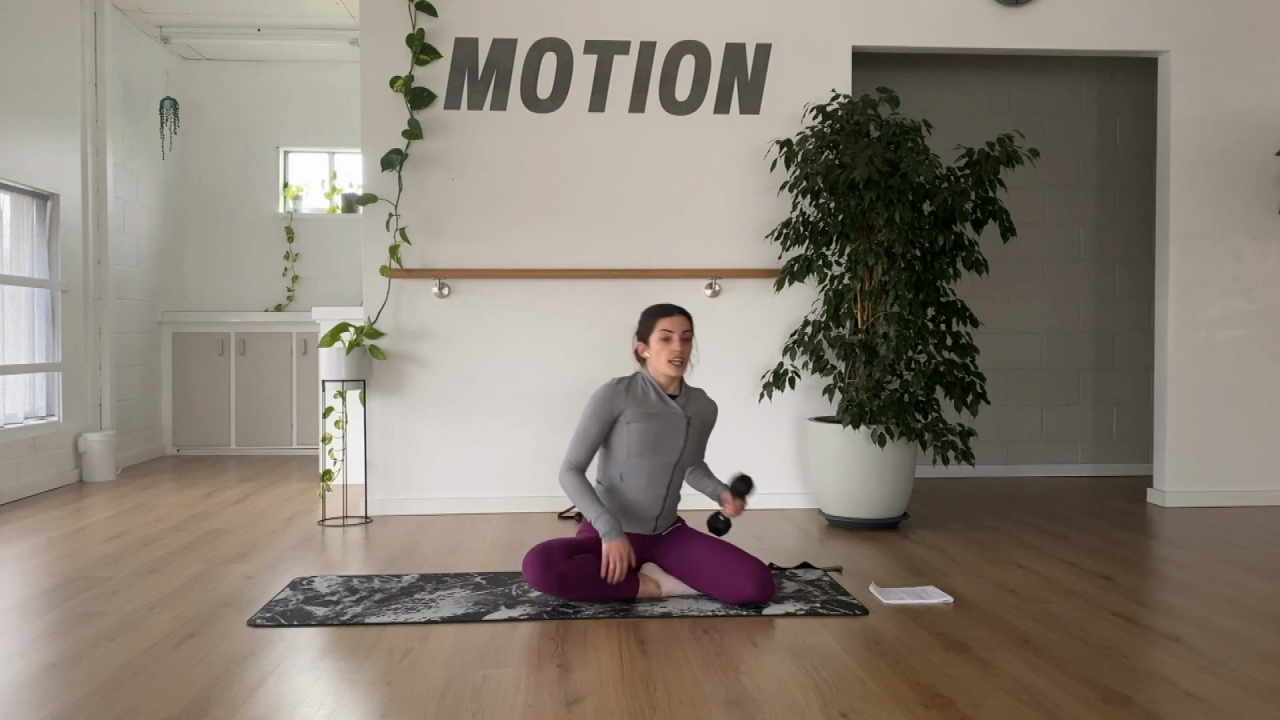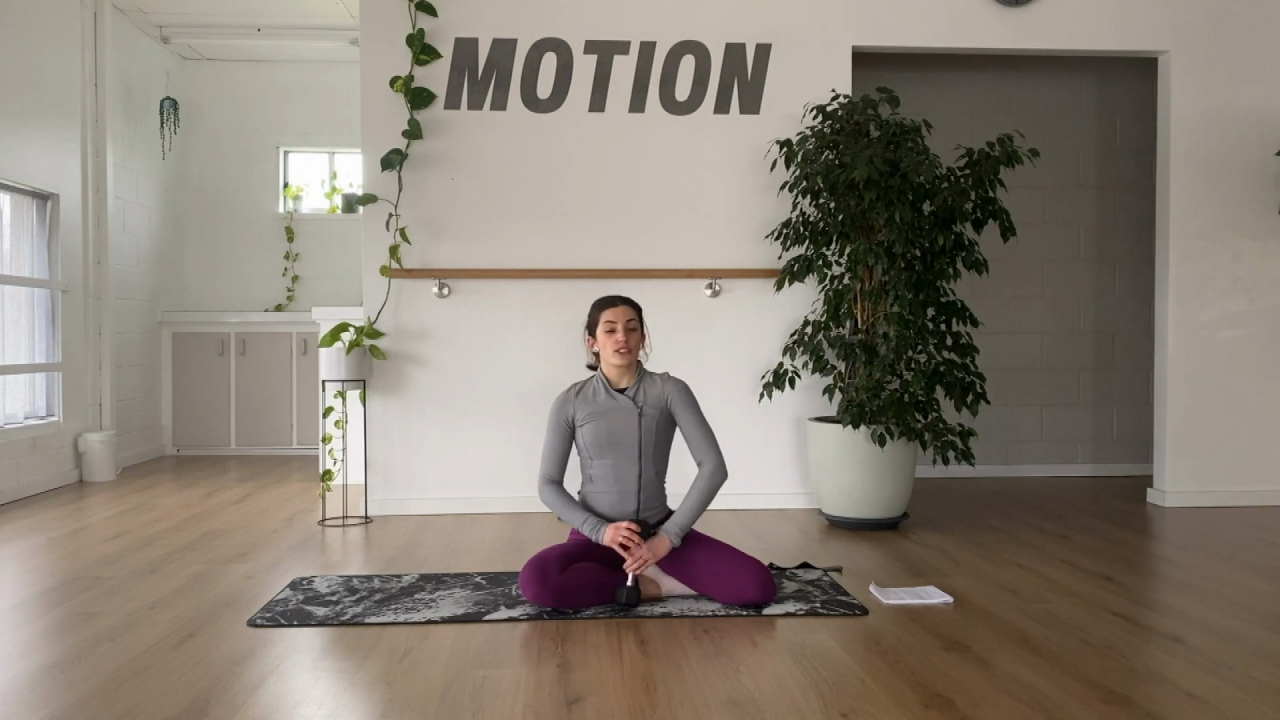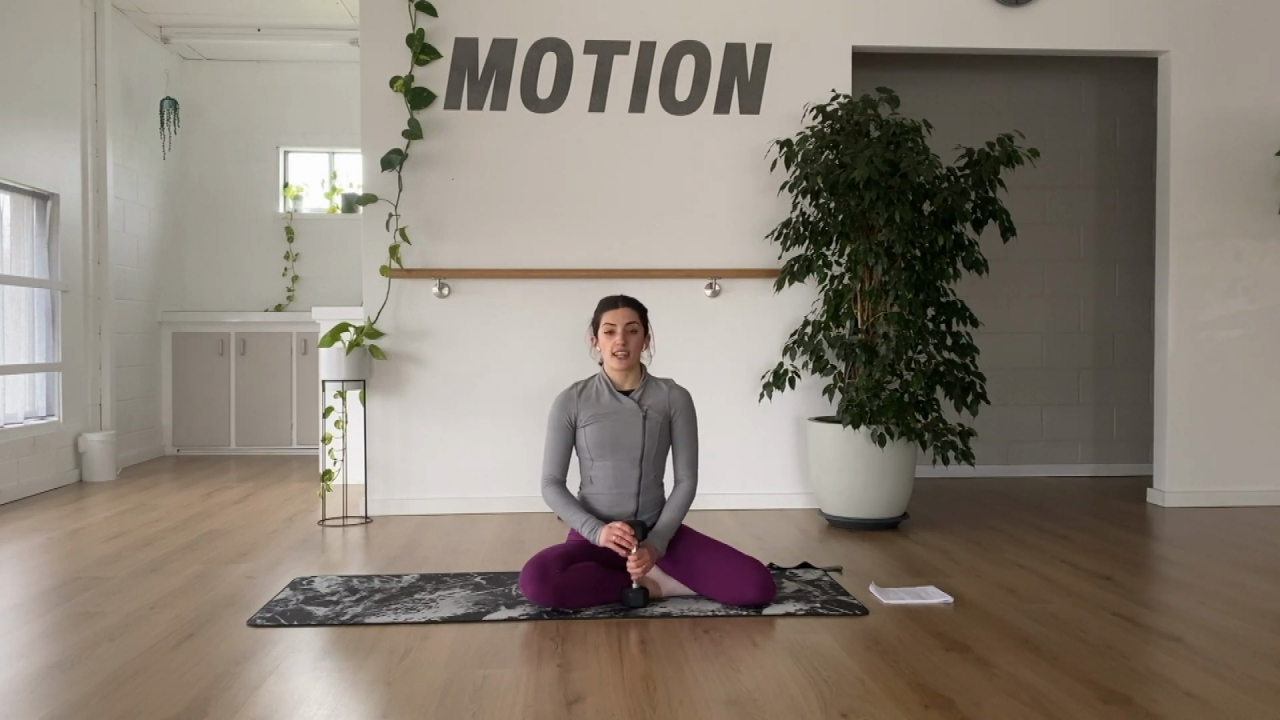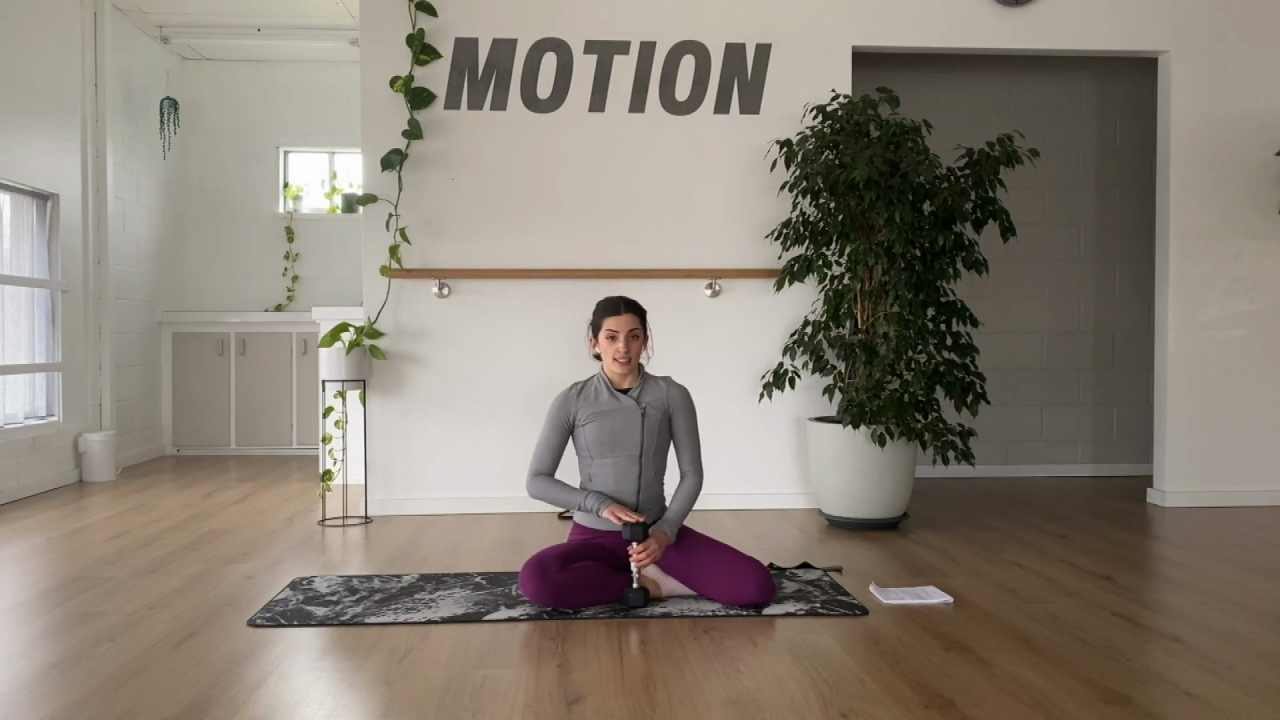
dt=1s
person 1, frame 1
left shoulder: (704, 407)
right shoulder: (614, 395)
right elbow: (571, 471)
left wrist: (722, 492)
right wrist: (610, 531)
left hip: (668, 535)
right hip: (606, 533)
left knee: (758, 586)
right knee: (539, 566)
left ankle: (646, 573)
right ankle: (655, 585)
person 1, frame 2
left shoulder: (670, 391)
right shoulder: (570, 402)
left elbow: (714, 468)
right elbow: (548, 484)
left wrist: (670, 536)
right wrist: (599, 529)
left hip: (659, 529)
right hip: (594, 535)
left knee: (758, 586)
right knee: (535, 581)
right ankle: (655, 584)
person 1, frame 3
left shoulder: (674, 398)
right shoulder: (571, 401)
left elbow: (686, 480)
right elbow: (551, 484)
left wrist: (656, 543)
right wrist: (597, 530)
left hip: (658, 531)
right hip: (593, 535)
left knee: (757, 585)
right knee: (535, 581)
left ankle: (653, 569)
right ankle: (657, 584)
person 1, frame 4
left shoulder: (672, 395)
right shoulder: (571, 401)
left elbow: (692, 474)
right elbow: (537, 481)
left wrist: (666, 531)
right wrist: (598, 504)
left hip: (656, 532)
right hip: (594, 536)
left knee: (757, 585)
right knee: (535, 580)
left ankle: (649, 574)
right ankle: (656, 584)
